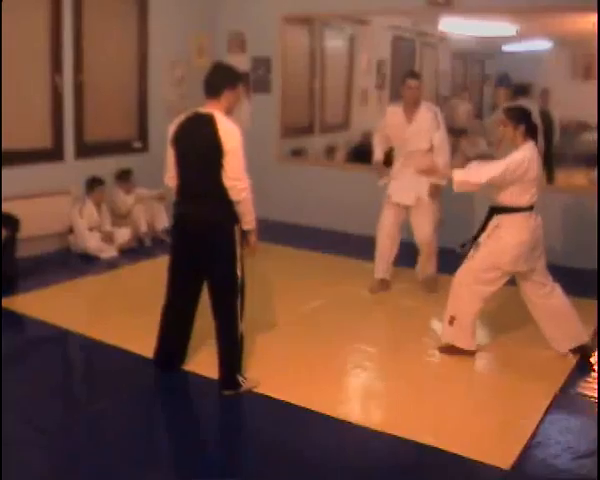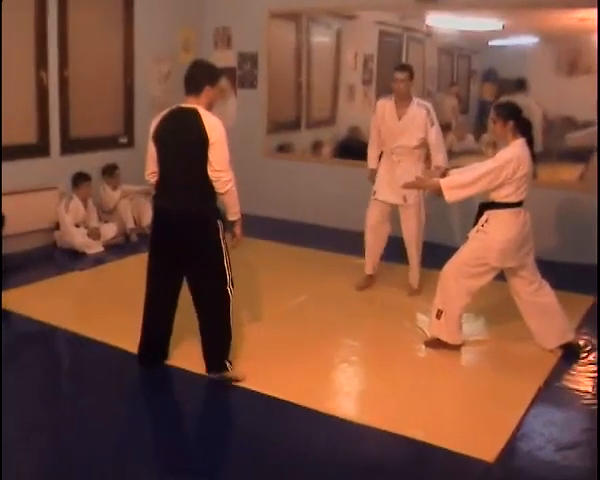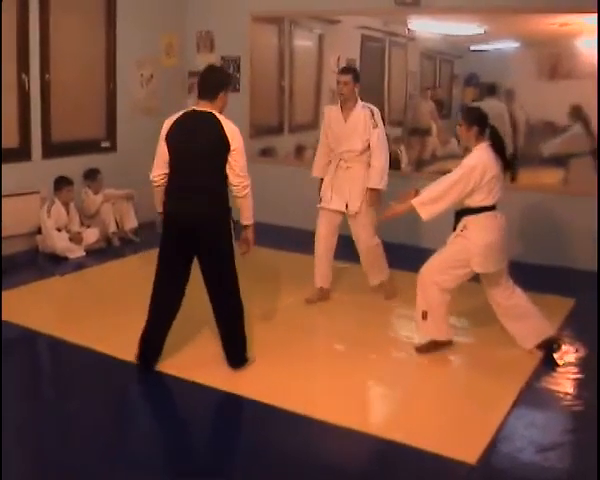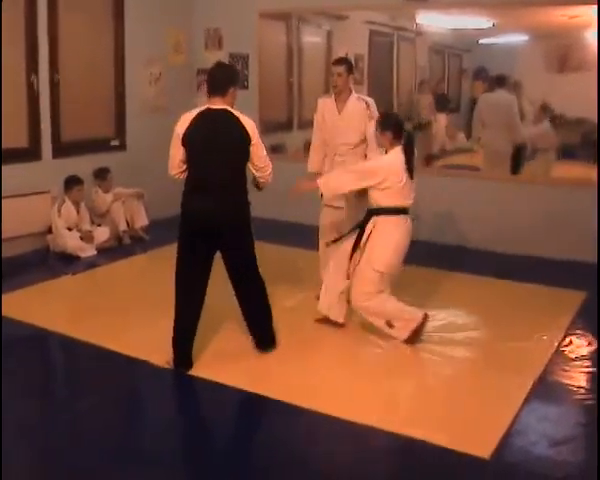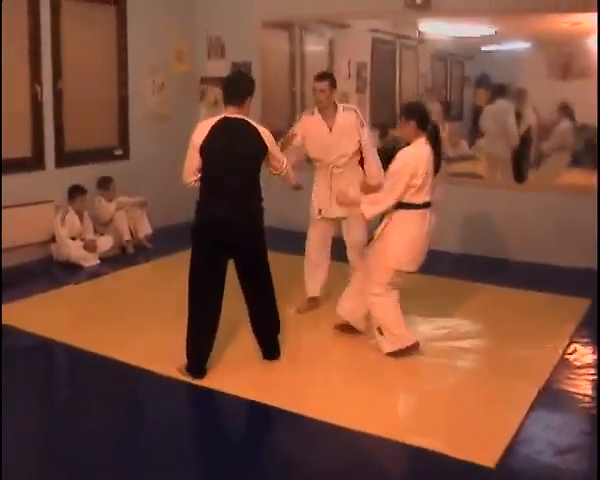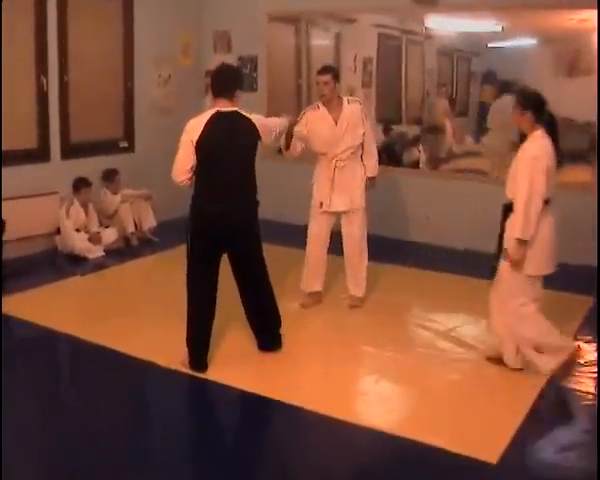
dt=0.5s
person 1, frame 1
left shoulder: (180, 126)
right shoulder: (227, 129)
left elbow: (172, 178)
right elbow: (238, 185)
right wrist: (250, 226)
left hip: (185, 218)
right hip: (218, 222)
left knee: (181, 291)
right knee: (227, 298)
left ankle: (168, 358)
right ankle: (231, 377)
person 1, frame 2
left shoulder: (161, 122)
right shoulder: (211, 124)
left elbow: (152, 173)
right elbow: (222, 178)
right wrist: (235, 218)
left hip: (165, 212)
right hip: (199, 215)
left knee: (161, 285)
right knee: (215, 287)
left ankle: (151, 353)
right ankle: (218, 362)
person 1, frame 3
left shoulder: (172, 125)
right shoulder: (228, 130)
left elbow: (159, 174)
right elbow: (240, 183)
left wrist: (163, 208)
right wrist: (248, 223)
left hip: (176, 213)
right hip: (212, 216)
left knee: (167, 284)
right knee: (224, 287)
left ankle: (148, 353)
right ankle: (236, 355)
person 1, frame 4
left shoulder: (187, 122)
right shoulder: (245, 125)
left elbow: (175, 169)
right elbow: (264, 172)
right wrist: (258, 182)
left hip: (196, 210)
right hip: (233, 211)
left knee: (189, 283)
right knee: (247, 276)
left ankle: (182, 356)
right ankle: (265, 337)
person 1, frame 5
left shoulder: (204, 129)
right shoulder: (260, 134)
left elbow: (190, 176)
right elbow: (281, 167)
right wrist: (293, 181)
left hip: (211, 218)
right hip: (247, 218)
left knee: (205, 289)
right knee: (258, 282)
left ankle: (196, 363)
right ankle: (270, 347)
person 1, frame 6
left shoulder: (196, 125)
right shoulder: (252, 124)
left elbow: (180, 175)
right elbow: (275, 127)
right wrist: (287, 121)
left hip: (207, 214)
right hip: (243, 213)
left knee: (201, 284)
right knee: (253, 276)
left ankle: (197, 356)
right ankle: (269, 337)
person 2, frame 1
left shoulder: (521, 159)
right shoulder: (528, 154)
left elbow: (486, 175)
right elbow: (494, 170)
left wrist: (448, 174)
right wrist: (461, 173)
left hip: (511, 230)
right hip: (527, 227)
left knee: (468, 280)
right knee: (541, 286)
left ankle: (460, 341)
right ankle: (575, 340)
person 2, frame 2
left shoulder: (511, 156)
right shoulder: (520, 151)
left elbow: (476, 178)
right elbow: (481, 169)
left wrist: (431, 184)
right wrist: (444, 175)
left hip: (499, 226)
right hip: (515, 223)
left knee: (454, 274)
right knee: (529, 282)
left ankle: (447, 335)
right ankle: (560, 337)
person 2, frame 3
left shoulder: (476, 161)
right shoulder: (489, 154)
left elbow: (447, 190)
right elbow: (452, 183)
left wrist: (405, 206)
right wrist: (418, 196)
left hip: (476, 230)
right hip: (490, 226)
left knee: (431, 278)
right knee: (502, 288)
left ankle: (437, 336)
right ankle: (543, 337)
person 2, frame 4
left shoulder: (386, 164)
right shoulder: (401, 157)
left elbow: (349, 178)
right elbow: (361, 174)
left wrist: (314, 183)
left hip: (386, 229)
right hip: (386, 225)
left knee: (365, 296)
right knee: (340, 259)
left ankle: (411, 322)
right ankle: (334, 313)
person 2, frame 5
left shoulder: (408, 156)
right shoulder: (428, 151)
left elbow: (387, 196)
left wrist: (355, 201)
right wrist: (371, 193)
left hip: (404, 223)
right hip: (419, 219)
left knee: (378, 285)
right knee: (369, 270)
left ankle: (400, 341)
right ankle: (354, 319)
person 2, frame 6
left shoulder: (533, 149)
right shoulder: (542, 143)
left elbow: (528, 201)
left wrist: (519, 242)
left hip: (528, 229)
right hip: (534, 224)
left knee: (514, 300)
right knee: (513, 294)
left ankle: (555, 352)
right ankle: (509, 353)
person 3, frame 1
left shoulder: (432, 113)
right shoulder: (392, 112)
left elbow: (442, 149)
right elbow: (381, 135)
left wrist: (439, 179)
right wrist: (378, 156)
left hip: (425, 176)
right hip: (400, 174)
left knee: (426, 233)
right knee: (387, 228)
left ankle: (427, 273)
right ankle: (382, 277)
person 3, frame 2
left shoulder: (424, 110)
right shoulder: (382, 105)
left elbow: (436, 144)
right wrist: (372, 166)
left hip: (412, 172)
right hip: (386, 170)
left knee: (413, 231)
right knee: (374, 223)
left ankle: (414, 279)
right ankle: (370, 273)
person 3, frame 3
left shoulder: (369, 113)
right shoulder: (329, 112)
left elbow: (380, 150)
left wrist: (375, 185)
right wrist: (320, 175)
left hip: (359, 178)
right hip: (334, 177)
left knee: (365, 236)
right knee: (324, 234)
left ankle: (383, 278)
right ankle: (322, 286)
person 3, frame 4
left shoulder: (365, 105)
right shoulder: (323, 104)
left elbow: (374, 144)
right elbow: (318, 140)
right wrist: (315, 171)
right hip: (330, 170)
right knee: (327, 229)
person 3, frame 5
left shoulder: (352, 115)
right shoulder: (305, 121)
left elbow: (367, 149)
left wrist: (375, 181)
right wrist: (283, 146)
left hip: (350, 181)
right hip: (323, 183)
left knee: (357, 242)
right knee: (316, 241)
right ankle: (313, 295)
person 3, frame 6
left shoulder: (356, 108)
right shoulder: (310, 114)
left elbow: (368, 142)
right elbow: (294, 148)
left wrist: (371, 172)
right wrist: (289, 133)
left hip: (352, 176)
right hip: (325, 177)
left knee: (355, 237)
right knee: (316, 236)
left ankle: (356, 291)
right ankle: (313, 290)
